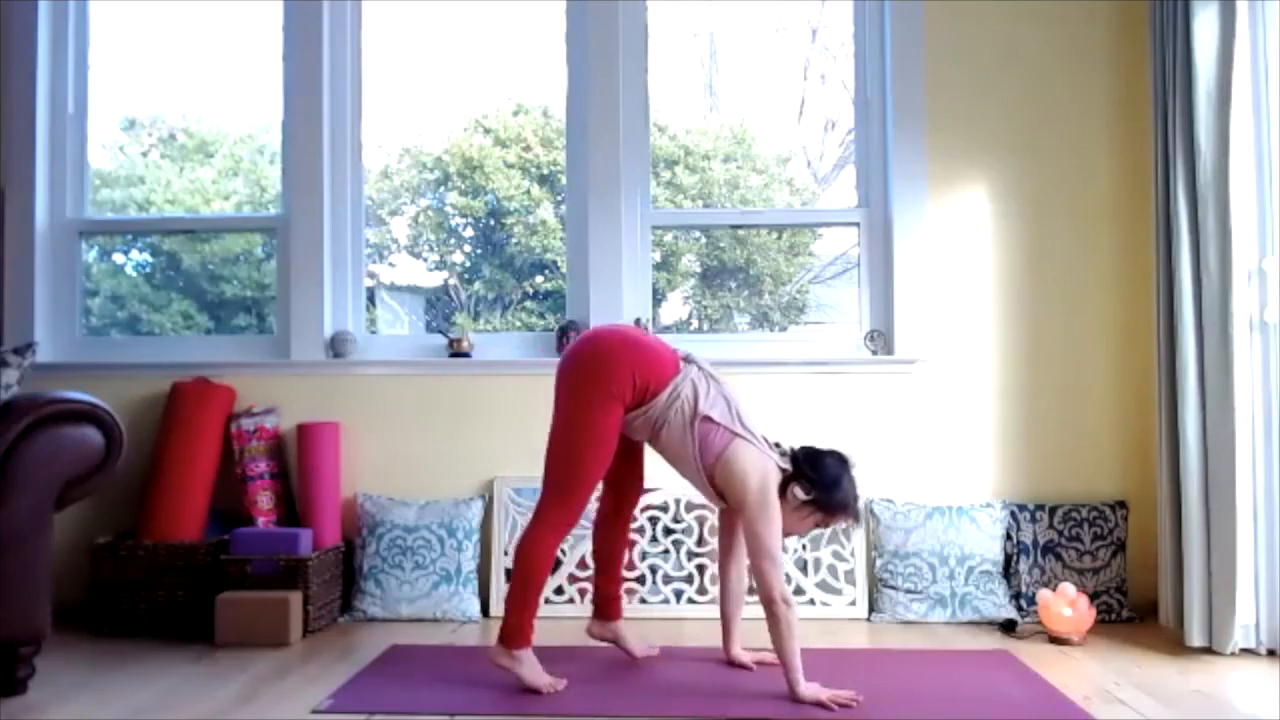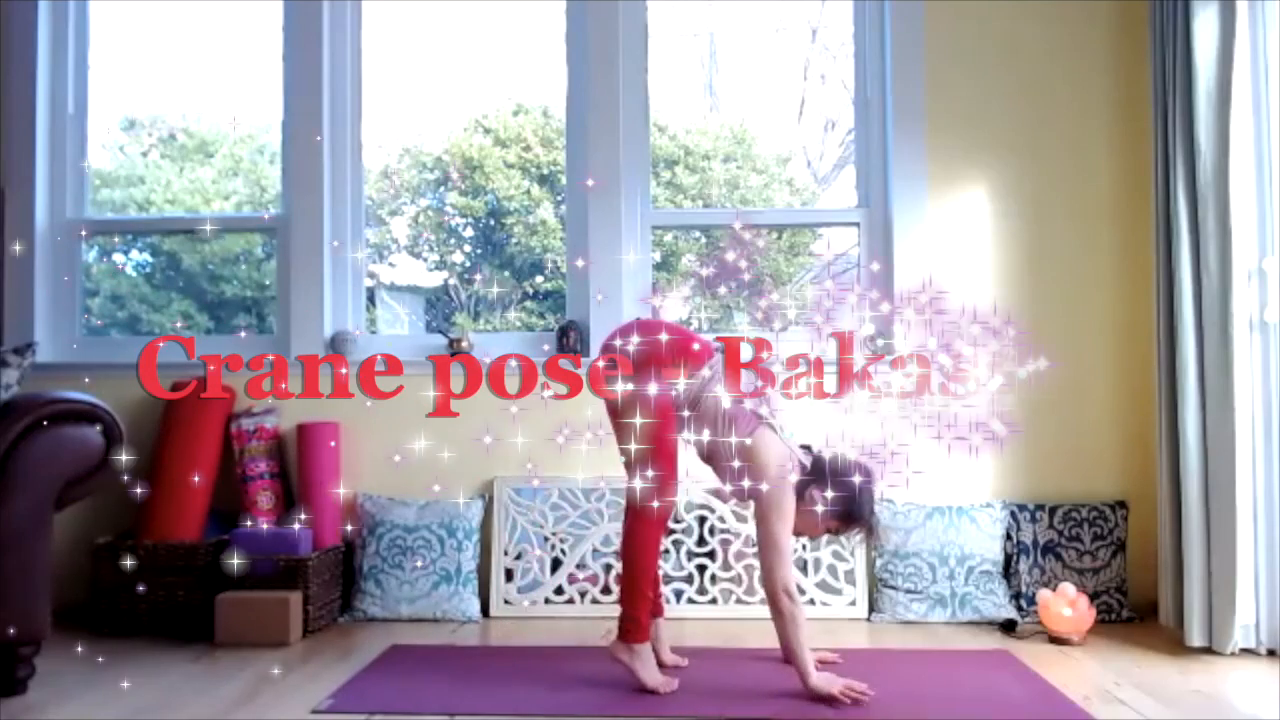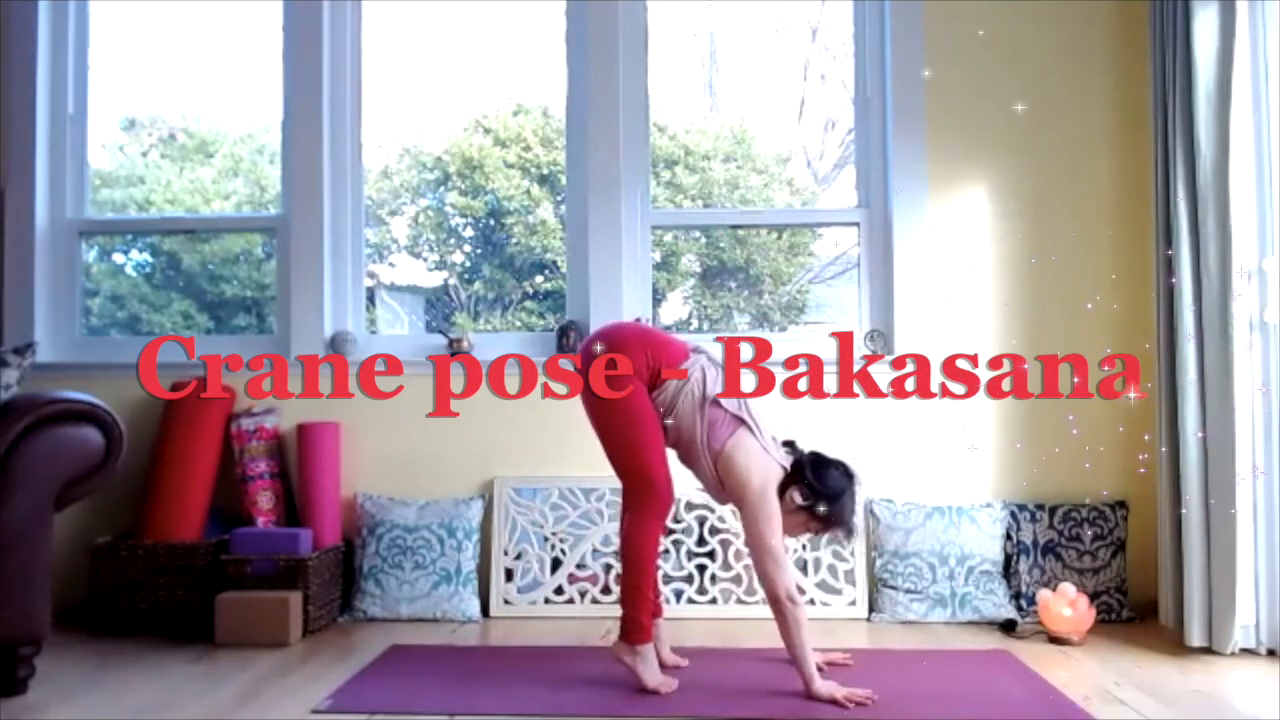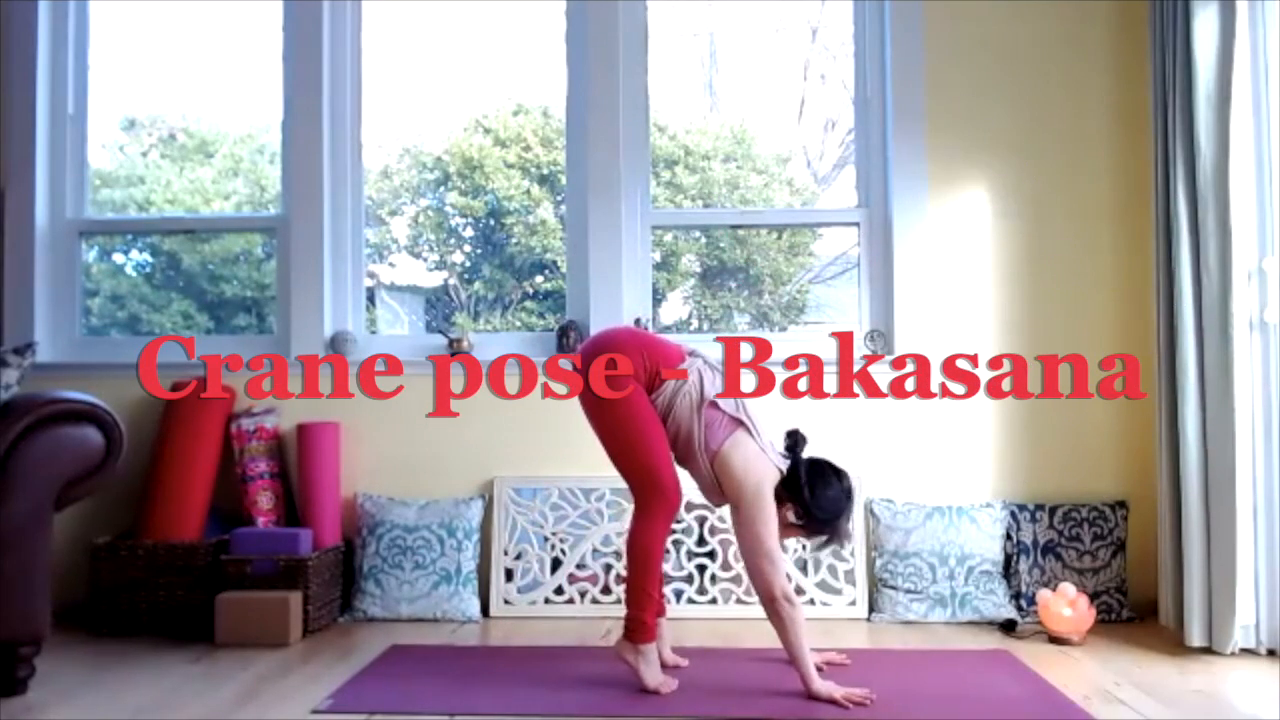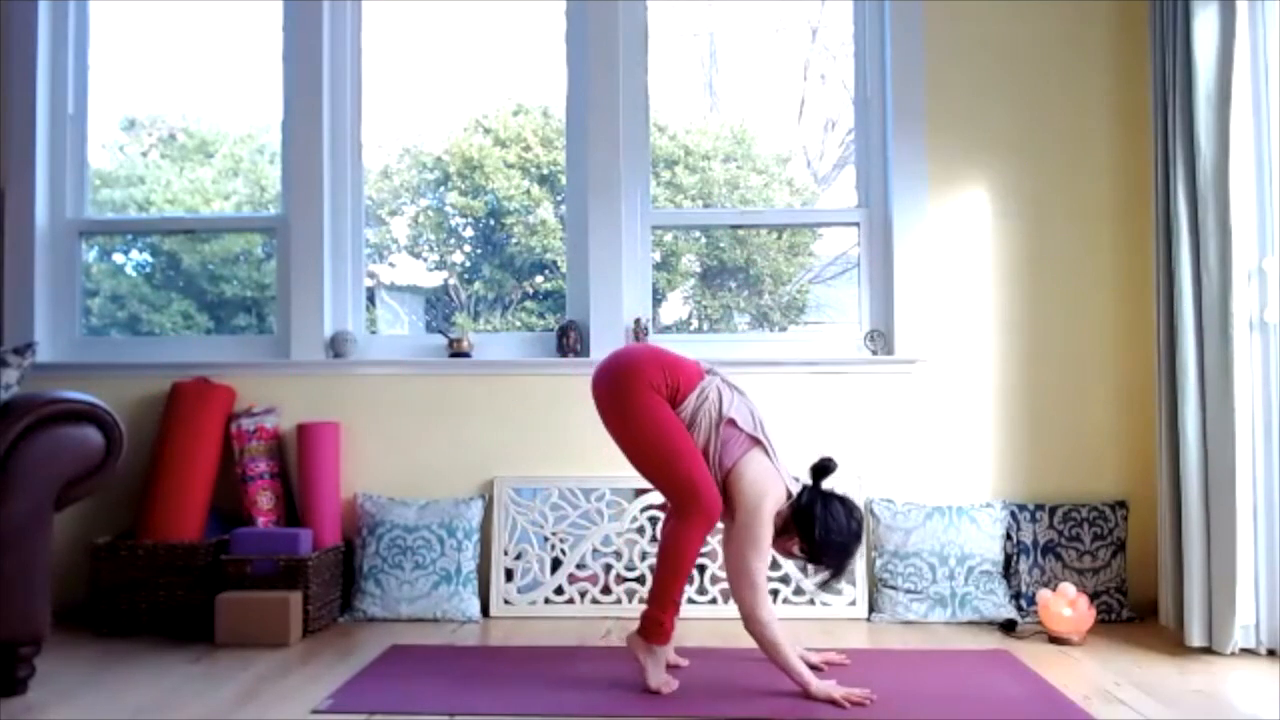
dt=1s
person 1, frame 1
left shoulder: (751, 475)
right shoulder: (760, 483)
left elbow: (733, 556)
right elbow: (776, 595)
left wrist: (732, 644)
right wrist: (799, 685)
left hip: (626, 365)
right hip: (610, 367)
left knee: (622, 501)
right knee: (562, 511)
left ankle: (608, 618)
right ankle: (513, 645)
person 1, frame 2
left shoulder: (782, 472)
right shoulder: (779, 480)
left elbow: (772, 572)
right elbow: (782, 587)
left wrist: (791, 646)
right wrist: (810, 676)
left hip: (665, 366)
right hip: (643, 356)
left knee: (651, 502)
right knee: (653, 505)
left ankle: (651, 629)
right ankle: (633, 640)
person 1, frame 3
left shoulder: (774, 473)
right shoulder: (760, 486)
left elbow: (780, 584)
right elbow: (783, 593)
left wrist: (804, 654)
right wrist: (813, 682)
left hip: (644, 363)
right hip: (618, 357)
left knee: (646, 499)
right knee: (652, 500)
left ankle: (651, 631)
right ankle: (636, 641)
person 1, frame 4
left shoulder: (766, 476)
right shoulder: (757, 487)
left elbow: (762, 577)
right elbow: (779, 593)
left wrist: (801, 653)
right wrist: (813, 681)
left hip: (643, 368)
right hip: (616, 362)
left knee: (658, 501)
right knee: (661, 500)
left ankle: (654, 631)
right ankle: (639, 640)
person 1, frame 5
left shoulder: (778, 495)
right shoulder: (762, 502)
left elbow: (749, 584)
right elbow: (755, 612)
left wrist: (792, 652)
right wrist: (811, 683)
left hip: (652, 379)
right hip: (634, 378)
left knee: (692, 508)
right knee: (701, 507)
left ankle: (658, 634)
right ankle: (652, 638)
